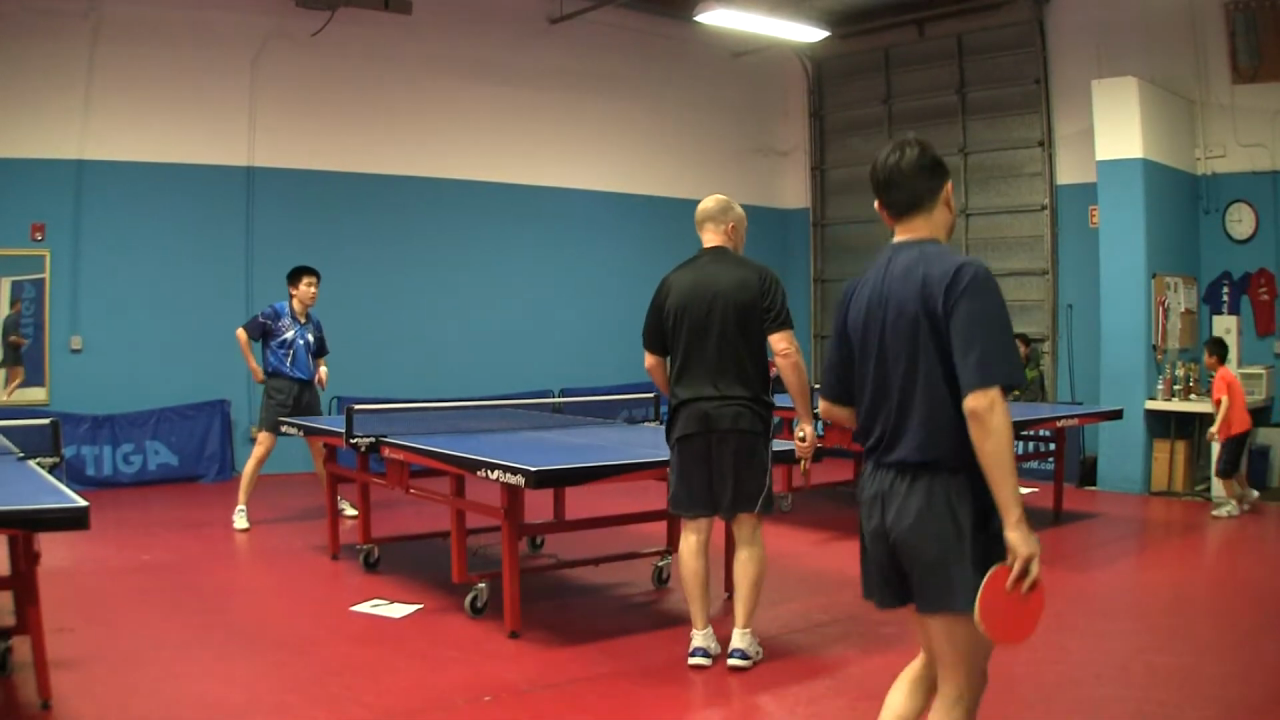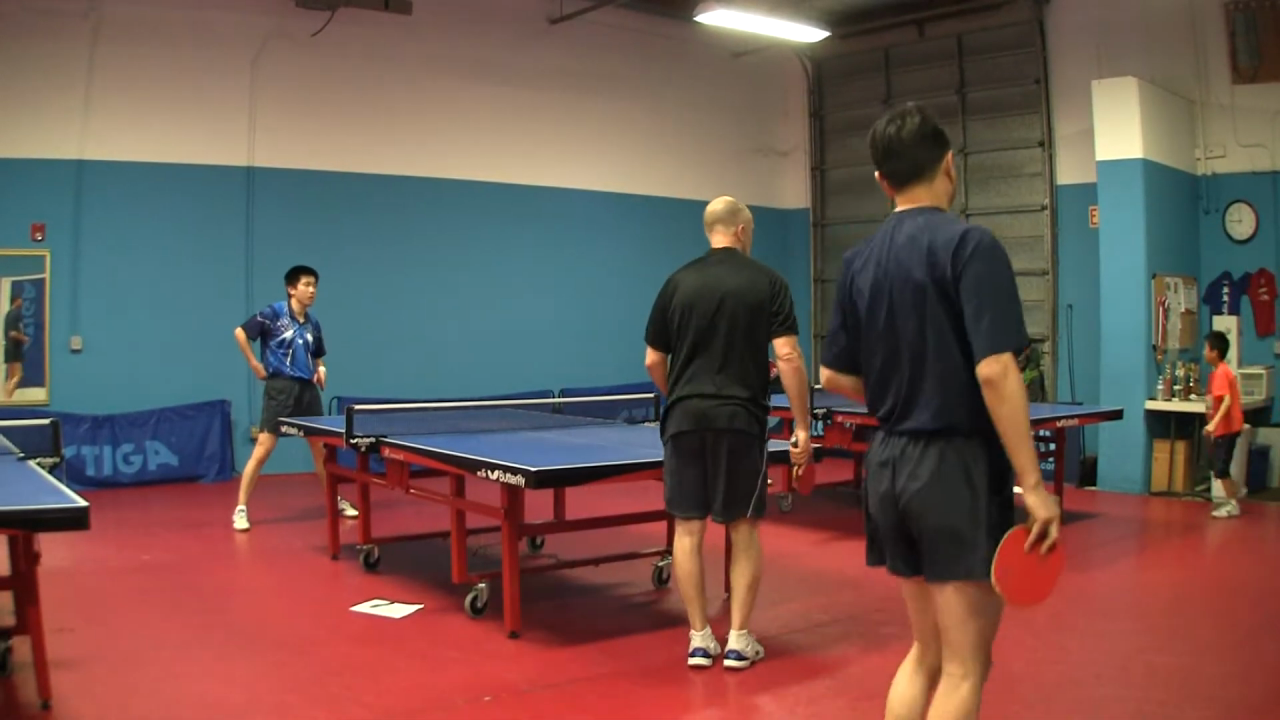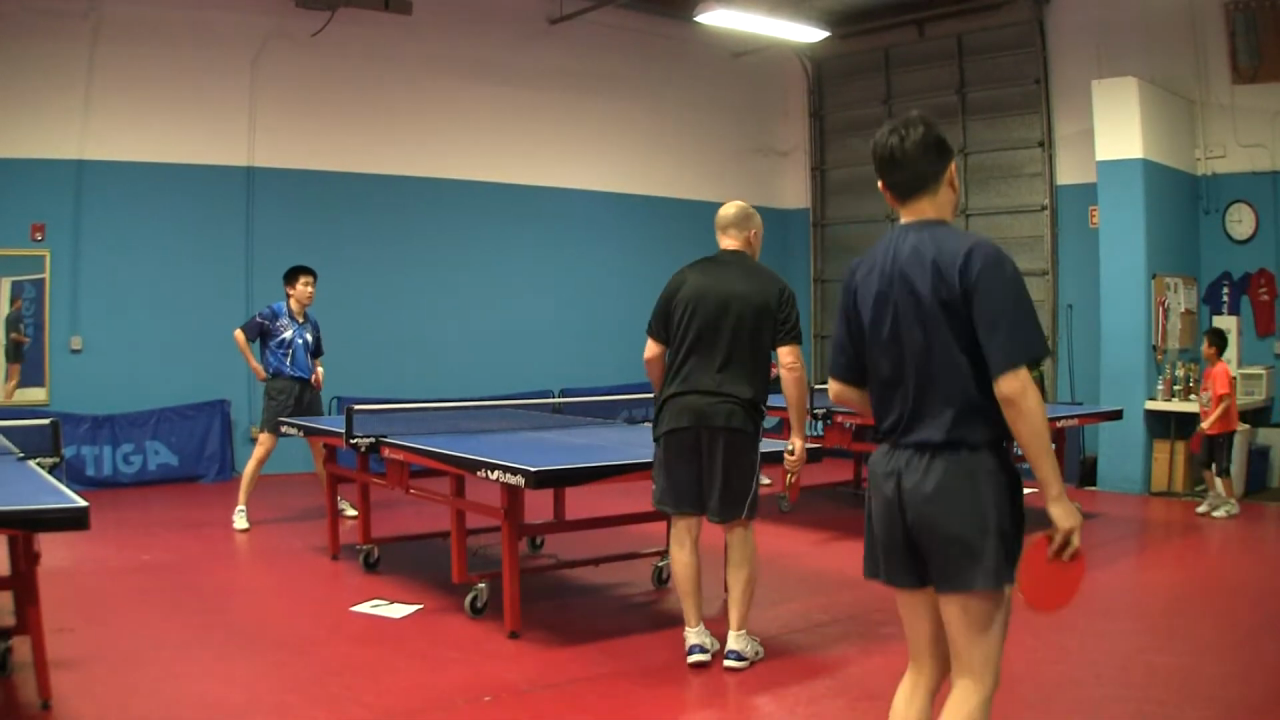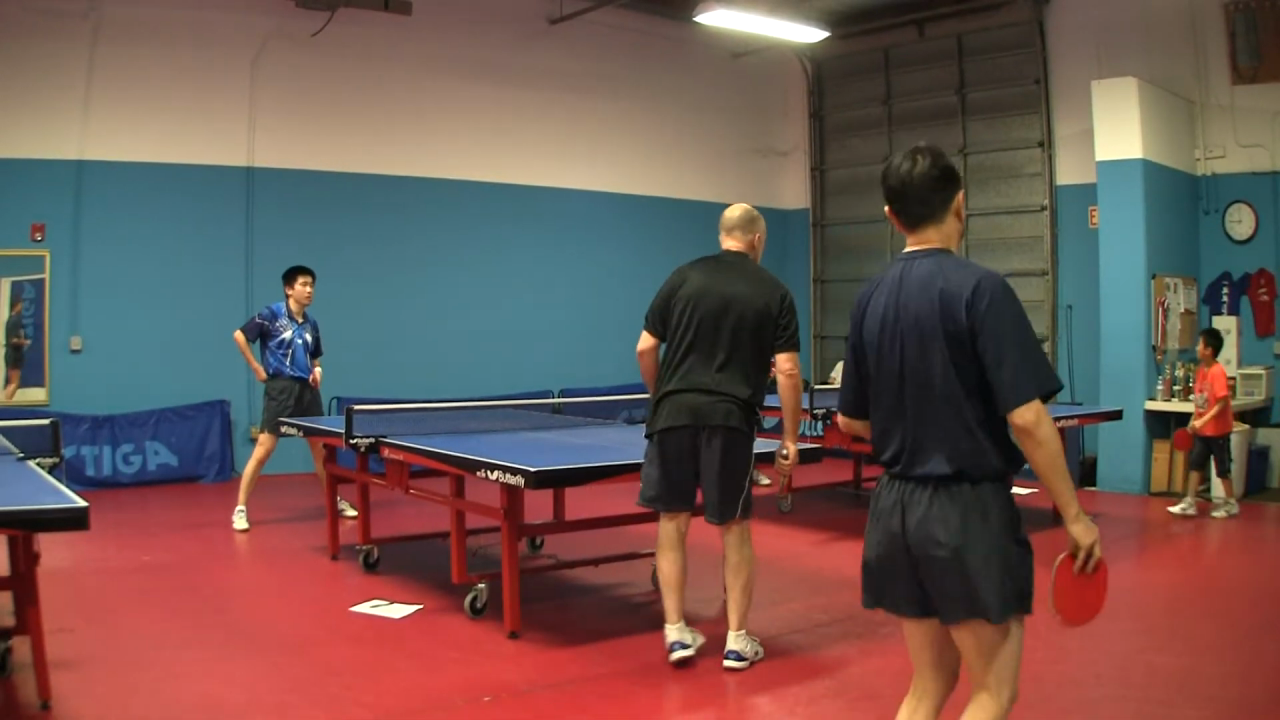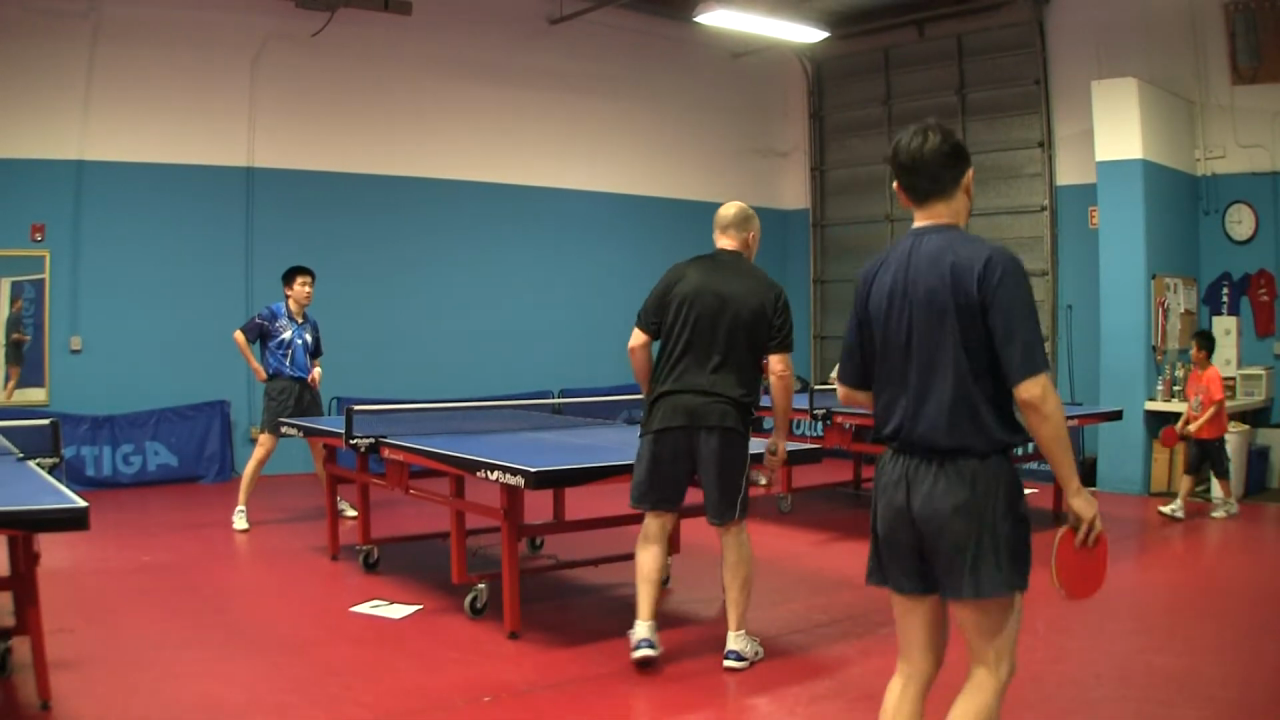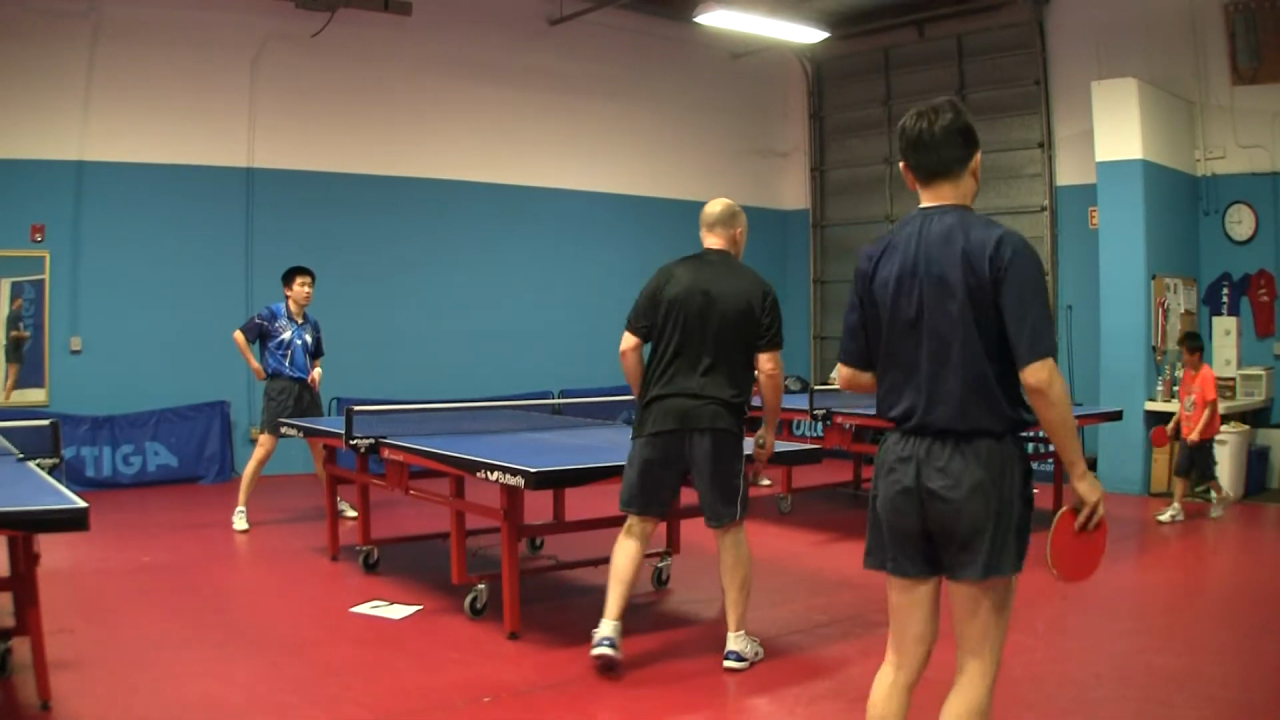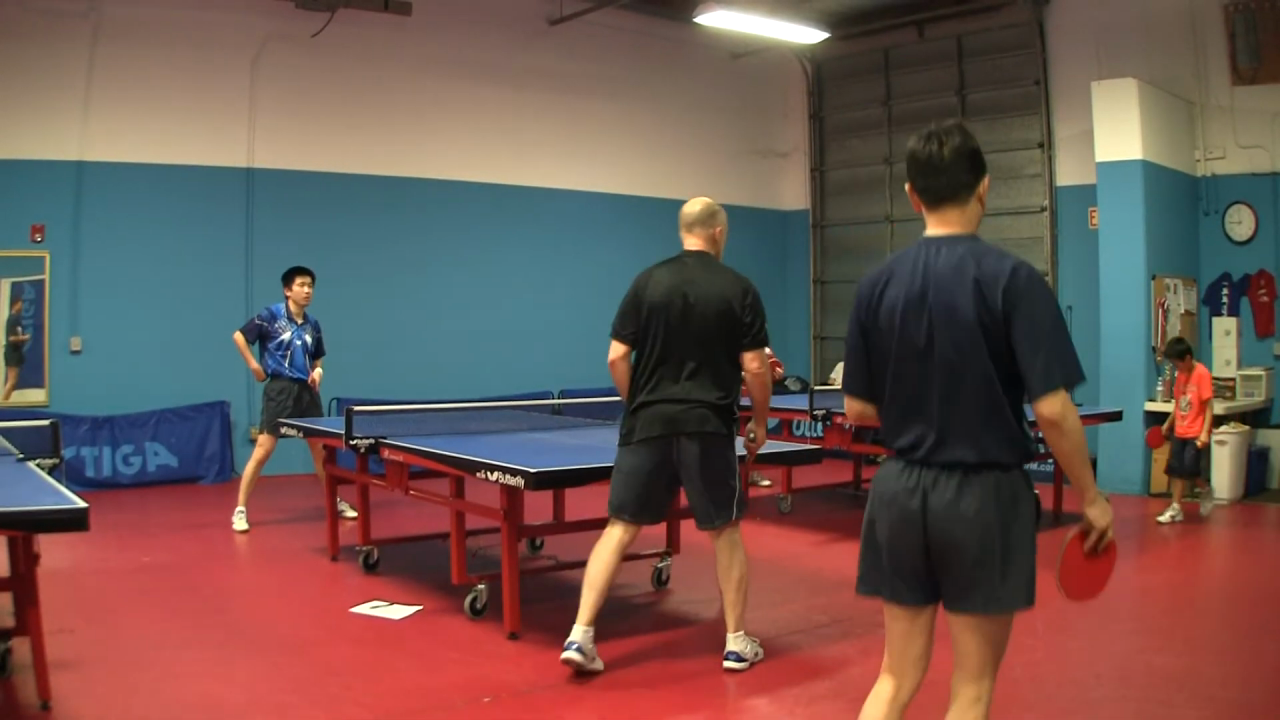
dt=0.1s
person 1, frame 1
left shoulder: (858, 289)
right shoulder: (963, 277)
left elbow: (833, 407)
right elbow: (983, 406)
right wrist: (1015, 522)
left hip: (881, 493)
right hip: (945, 496)
left knee: (936, 662)
person 1, frame 2
left shoulder: (860, 259)
right shoulder: (970, 245)
left elbow: (836, 377)
right elbow: (995, 372)
right wrist: (1033, 484)
left hip: (889, 463)
right hip: (957, 465)
left knee: (929, 648)
right knee: (966, 665)
person 1, frame 3
left shoulder: (862, 271)
right shoulder: (978, 259)
left elbow: (844, 390)
right elbow: (1013, 388)
right wrist: (1056, 495)
left hip: (893, 477)
right hip: (965, 477)
left knee: (926, 666)
person 1, frame 4
left shoulder: (869, 299)
right shoulder: (983, 290)
left elbow: (850, 418)
right elbow: (1026, 418)
right wrist: (1073, 514)
left hip: (896, 507)
right hip: (970, 508)
person 1, frame 5
left shoulder: (874, 276)
right shoulder: (992, 266)
left elbow: (851, 391)
right elbow: (1032, 394)
right wrist: (1073, 488)
left hip: (899, 481)
right hip: (973, 484)
left knee: (913, 668)
right knee: (990, 670)
person 1, frame 6
left shoulder: (876, 256)
right shoulder: (1004, 249)
left elbow: (852, 374)
right elbow: (1038, 379)
right wrist: (1079, 472)
left hip: (902, 464)
right hip: (981, 467)
left knee: (903, 657)
right knee: (977, 663)
person 1, frame 7
left shoulder: (877, 284)
right shoulder: (1014, 279)
left elbow: (857, 406)
right elbow: (1051, 409)
right wrist: (1090, 497)
left hip: (902, 492)
right hip: (986, 497)
person 2, frame 1
left shoulder: (672, 283)
right shoulder: (759, 278)
left elbow: (652, 363)
right elbow: (785, 352)
right wrist: (806, 418)
left hip: (688, 420)
right hip: (745, 417)
left knee: (694, 529)
right knee: (747, 527)
left ankle: (701, 637)
right ankle: (741, 638)
person 2, frame 2
left shoulder: (678, 281)
right shoulder: (767, 281)
left elbow: (653, 361)
right elbow: (788, 357)
right wrist: (802, 425)
left hip: (684, 418)
right hip: (741, 419)
left knee: (688, 530)
right knee: (742, 528)
left ankle: (700, 638)
right ankle: (739, 640)
person 2, frame 3
left shoulder: (684, 279)
right shoulder: (773, 287)
left elbow: (652, 355)
right elbow: (790, 365)
right wrist: (797, 434)
left hip: (679, 415)
right hip: (736, 419)
left knee: (683, 526)
right knee: (737, 528)
left ankle: (695, 635)
right ankle: (738, 640)
person 2, frame 4
left shoulder: (685, 277)
right shoulder: (774, 292)
left elbow: (645, 349)
right elbow: (788, 371)
right wrist: (790, 439)
left hip: (674, 414)
right hip: (731, 419)
left knee: (671, 523)
right knee: (734, 529)
left ankle: (676, 631)
right ankle: (738, 640)
person 2, frame 5
left shoulder: (679, 275)
right shoulder: (768, 291)
left elbow: (638, 346)
right elbow: (780, 372)
left wrist: (654, 397)
right wrist: (781, 434)
left hip: (669, 415)
right hip: (726, 420)
left knee: (655, 522)
right knee: (731, 529)
left ankle: (644, 631)
right ankle: (737, 640)
person 2, frame 6
left shoulder: (668, 277)
right shoulder: (757, 289)
left elbow: (629, 349)
right elbow: (769, 370)
left wrist: (646, 400)
right wrist: (770, 427)
left hip: (661, 418)
right hip: (719, 423)
left knee: (637, 525)
right knee: (729, 531)
left ankle: (608, 631)
right ankle: (737, 641)
person 2, frame 7
left shoulder: (648, 281)
right shoulder: (738, 288)
left elbow: (617, 357)
right elbow: (755, 368)
right wrist: (760, 421)
left hip: (647, 424)
right hip: (708, 425)
left knee: (619, 529)
right knee: (725, 532)
left ankle: (580, 636)
right ankle: (737, 641)
person 3, frame 1
left shoulder: (314, 324)
right shoulder: (274, 313)
right elbow: (242, 333)
left wrist: (322, 369)
right wrist: (254, 367)
left hip: (307, 390)
right hip: (280, 388)
left knee: (321, 449)
right knee: (262, 450)
left ankle: (335, 501)
right ankle: (240, 509)
person 3, frame 2
left shoulder: (313, 323)
right shoulder: (273, 313)
right elbow: (240, 332)
left wrist: (321, 369)
right wrist: (255, 364)
left hip: (308, 390)
right hip: (281, 388)
left knee: (322, 449)
right knee: (262, 450)
left ankle: (336, 501)
right ankle: (241, 509)
person 3, frame 3
left shoulder: (312, 323)
right shoulder: (272, 313)
right elbow: (240, 334)
left wrist: (319, 370)
right wrist: (255, 366)
left hip: (308, 390)
right hip: (281, 388)
left knee: (321, 448)
right knee: (263, 450)
left ankle: (335, 501)
right ankle: (241, 509)
person 3, frame 4
left shoulder: (311, 324)
right shoulder: (272, 314)
right elbow: (240, 335)
left wrist: (317, 370)
right wrist: (256, 367)
left hip: (308, 390)
right hip: (281, 388)
left knee: (321, 448)
right knee: (263, 451)
left ankle: (335, 501)
right ankle: (240, 509)
person 3, frame 5
left shoulder: (311, 324)
right shoulder: (272, 314)
right elbow: (240, 335)
left wrist: (317, 370)
right wrist: (256, 367)
left hip: (308, 391)
right hip: (281, 389)
left knee: (321, 449)
right knee: (263, 451)
left ankle: (335, 501)
right ankle: (240, 510)
person 3, frame 6
left shoulder: (312, 324)
right shoulder: (271, 314)
right elbow: (239, 335)
left wrist: (317, 371)
right wrist: (255, 365)
left hip: (307, 391)
right hip: (281, 389)
left knee: (321, 449)
right knee: (263, 451)
left ankle: (335, 502)
right ankle: (240, 510)
person 3, frame 7
left shoulder: (313, 324)
right shoulder: (271, 315)
right elbow: (239, 336)
left wrist: (317, 371)
right wrist: (254, 364)
left hip: (307, 391)
right hip: (280, 389)
left knee: (321, 449)
right knee: (262, 451)
left ankle: (335, 502)
right ankle: (240, 511)
person 4, frame 1
left shoulder: (1220, 377)
right shoulder: (1226, 374)
left elbow: (1225, 403)
left wrist: (1215, 426)
right wrist: (1218, 427)
left hip: (1233, 429)
right hip: (1239, 427)
left knee: (1223, 469)
right knee: (1231, 466)
left ankle: (1234, 504)
right ankle: (1247, 493)
person 4, frame 2
left shoulder: (1220, 372)
right shoulder: (1221, 370)
left elbow: (1227, 401)
left wrist: (1213, 423)
right wrist: (1214, 423)
left hip: (1227, 427)
right hip: (1225, 426)
left knee: (1220, 468)
right knee: (1219, 465)
left ankle: (1232, 504)
right ankle: (1235, 491)
person 4, frame 3
left shoulder: (1221, 371)
right shoulder: (1208, 369)
left elbow: (1226, 401)
left wrist: (1209, 421)
right wrist: (1205, 421)
left hip: (1223, 427)
right hip: (1211, 427)
left knee: (1221, 467)
right knee: (1203, 462)
left ankle: (1231, 504)
right ankle: (1215, 495)
person 4, frame 4
left shoulder: (1218, 372)
right shoulder: (1201, 370)
left elbow: (1222, 403)
left wrist: (1203, 421)
right wrist: (1193, 420)
left hip: (1218, 429)
right hip: (1202, 429)
left knee: (1222, 468)
right knee: (1194, 464)
left ankle: (1231, 504)
right ankle: (1189, 502)
person 4, frame 5
left shoulder: (1213, 375)
right shoulder: (1194, 372)
left elbow: (1217, 406)
left wrist: (1197, 424)
right wrist: (1183, 421)
left hip: (1212, 432)
right hip: (1196, 431)
left knee: (1219, 469)
right knee: (1190, 468)
left ankle: (1230, 503)
right ankle: (1178, 505)
person 4, frame 6
left shoulder: (1206, 375)
right shoulder: (1187, 373)
left elbow: (1211, 407)
left wrist: (1197, 431)
right wrist: (1174, 422)
left hip: (1203, 433)
right hip: (1187, 432)
left knee: (1204, 473)
right knee: (1180, 470)
left ankle: (1222, 497)
right ankle: (1176, 508)
person 4, frame 7
left shoulder: (1201, 373)
right shoulder: (1180, 374)
left elbow: (1209, 404)
left wrist: (1206, 432)
right wrist: (1168, 423)
left hip: (1196, 431)
right hip: (1179, 431)
left knee: (1190, 468)
right knee: (1174, 469)
left ankle: (1206, 493)
right ankle: (1176, 508)
